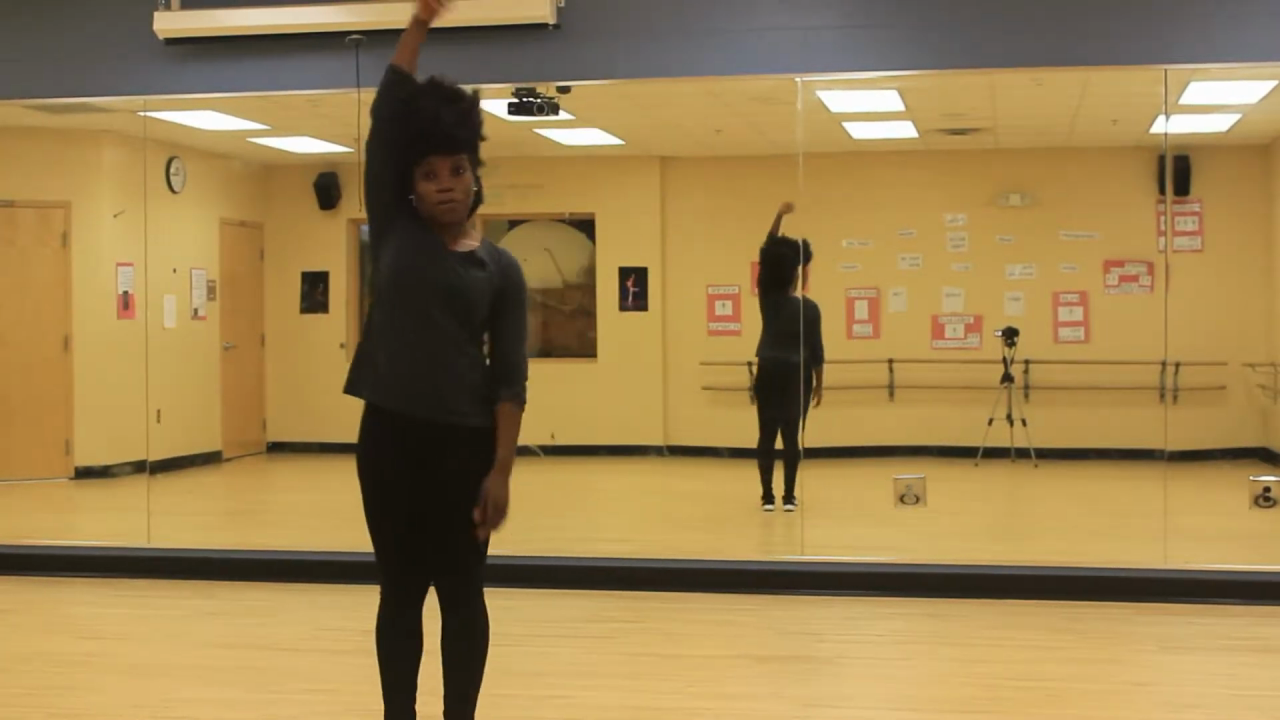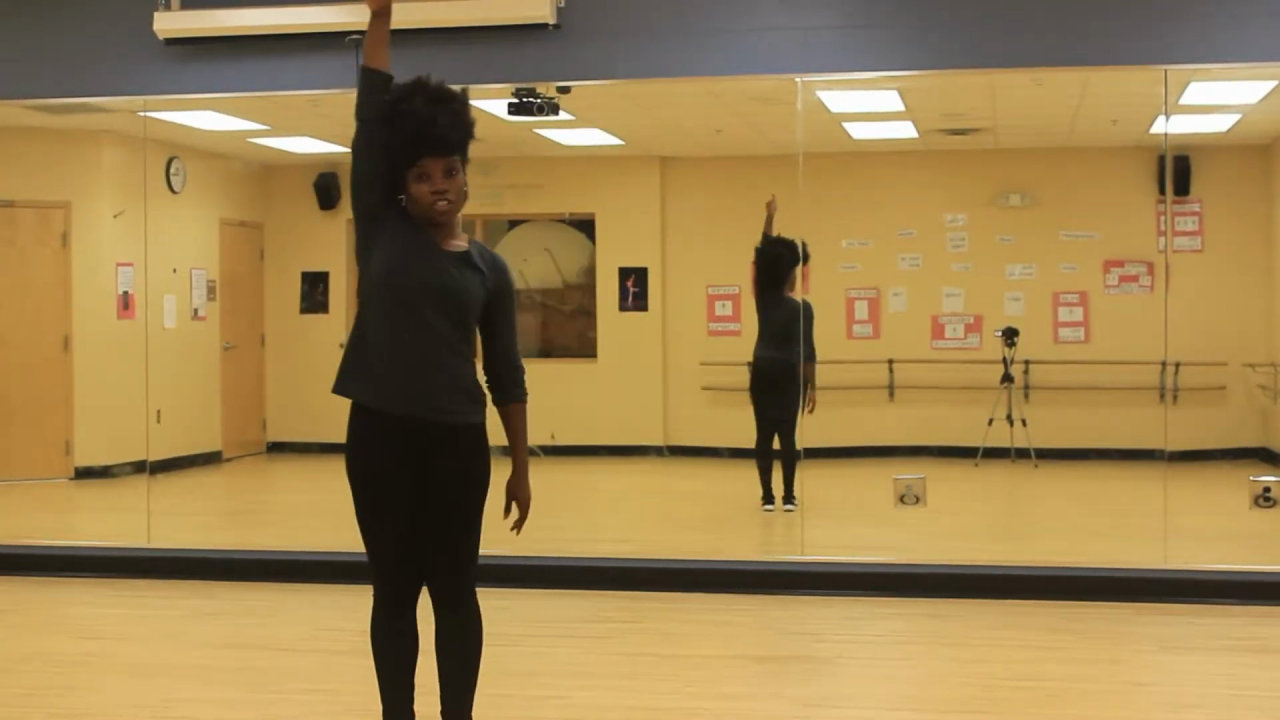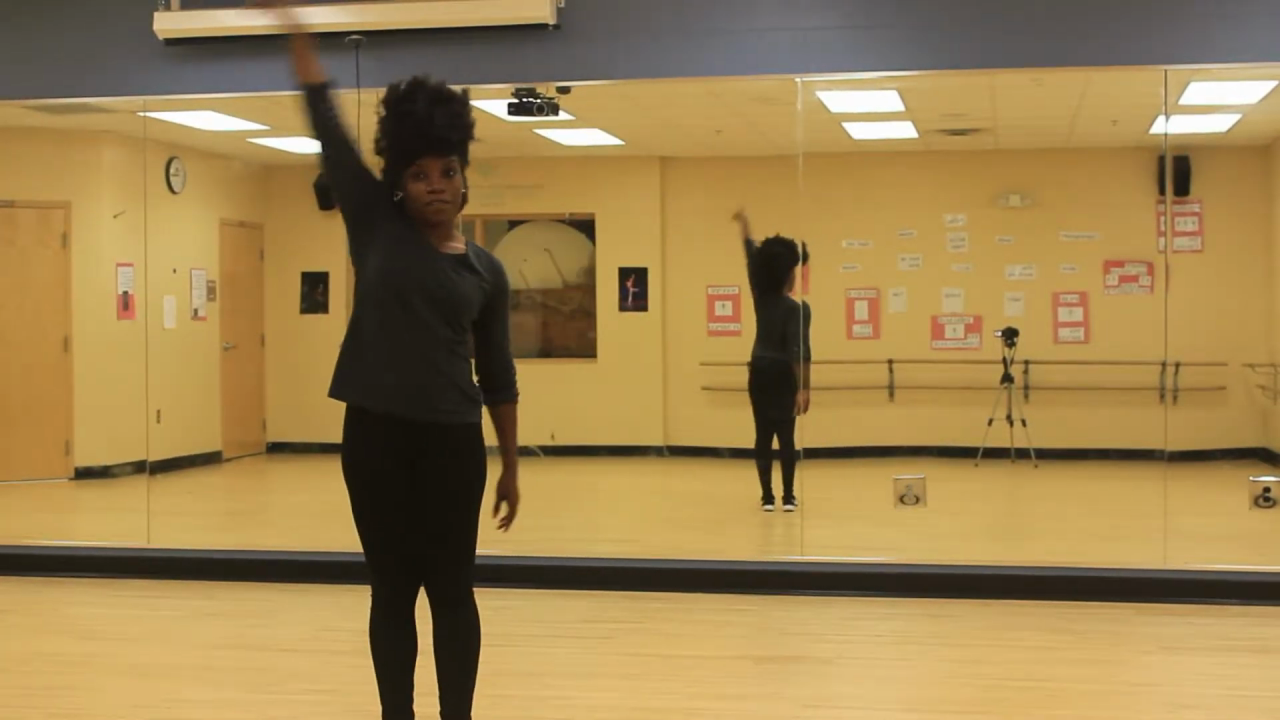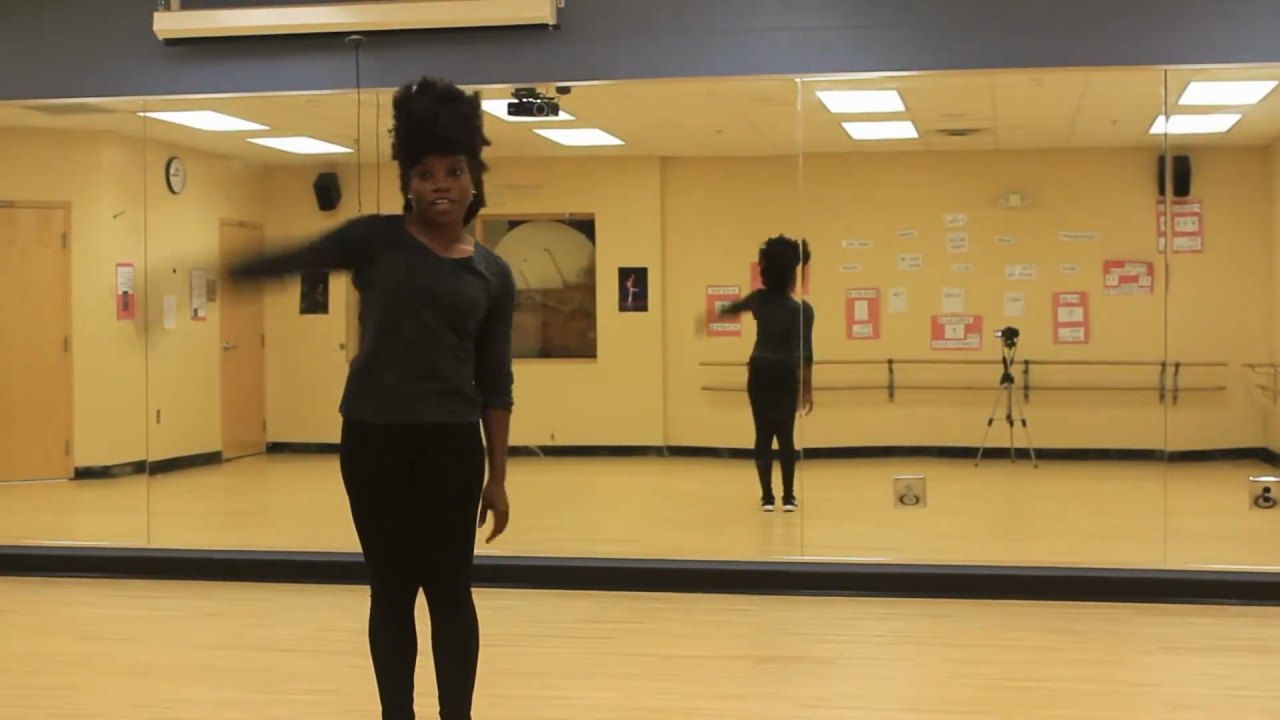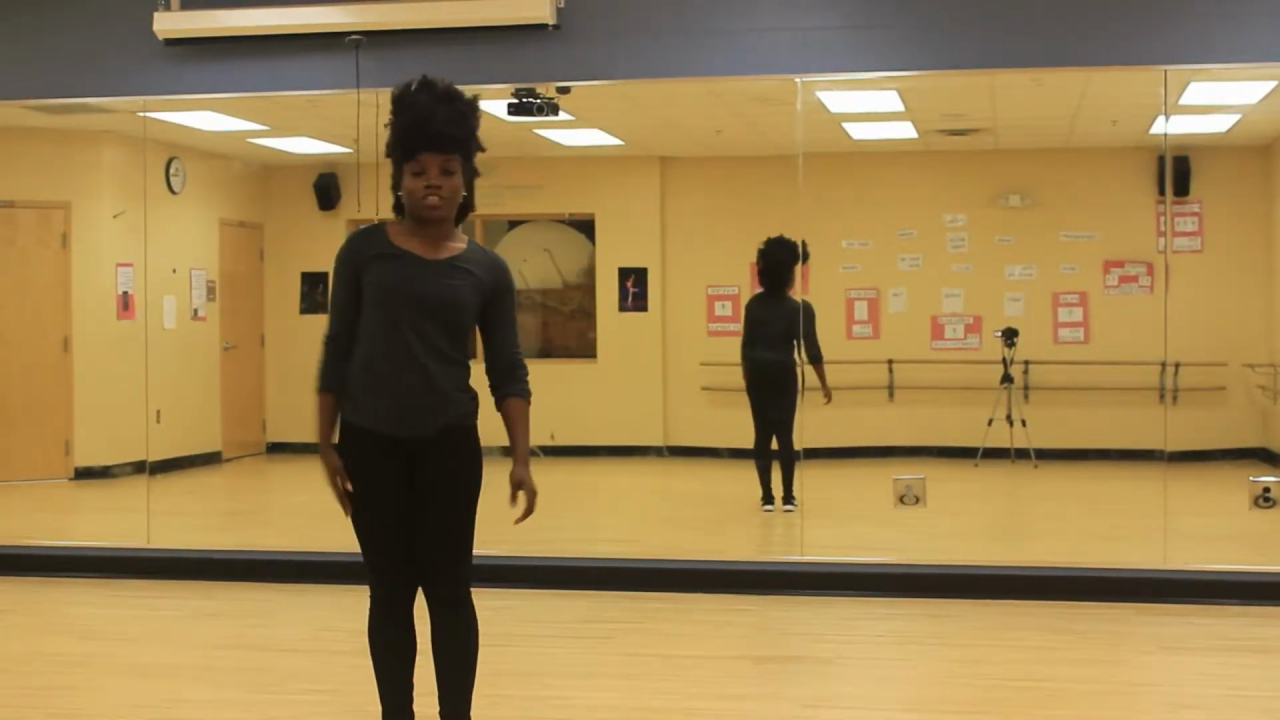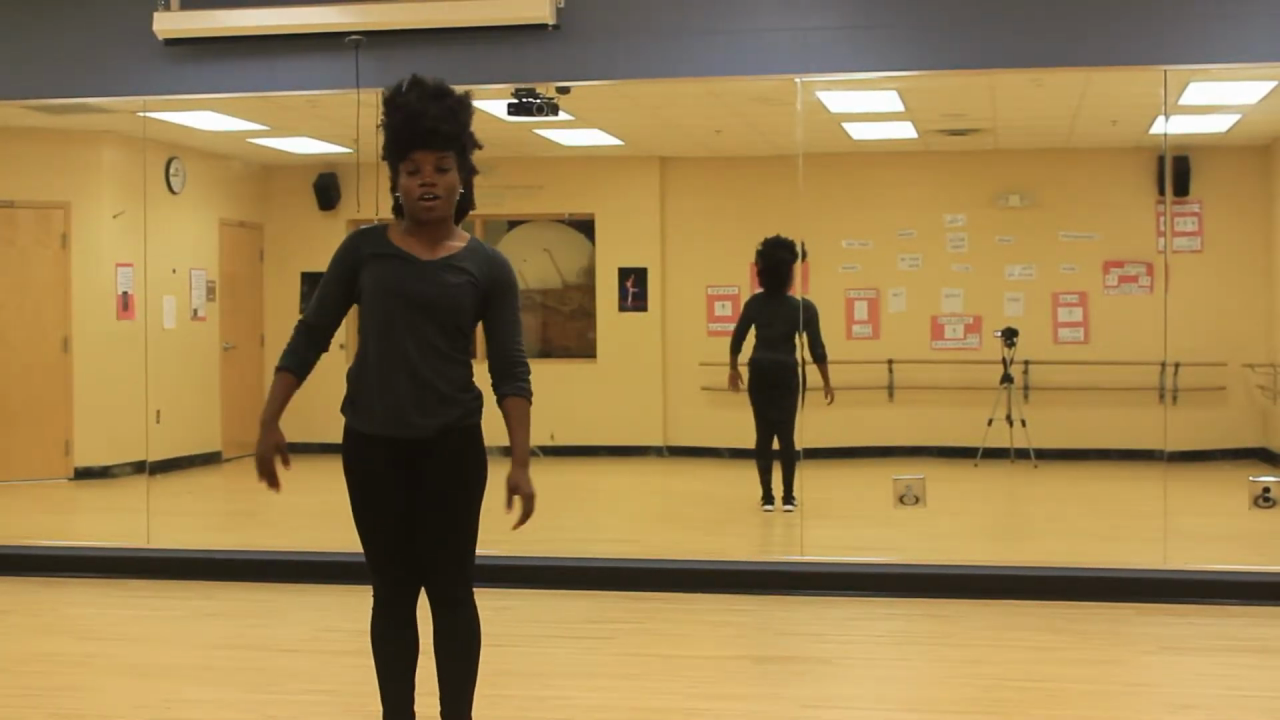
dt=0.2s
person 1, frame 1
left shoulder: (500, 269)
right shoulder: (391, 225)
left elbow: (511, 378)
right elbow: (384, 117)
left wrist: (501, 473)
left hip: (461, 438)
right hip: (389, 434)
left knee: (459, 589)
right knee: (399, 587)
person 1, frame 2
left shoulder: (489, 269)
right shoulder: (379, 228)
left elbow: (507, 375)
right elbow: (371, 117)
left wrist: (521, 466)
left hip: (457, 440)
right hip: (379, 434)
left knee: (453, 589)
right knee: (394, 589)
person 1, frame 3
left shoulder: (484, 270)
right shoulder: (374, 226)
left elbow: (498, 374)
right elbow: (331, 131)
left wrist: (509, 465)
left hip: (453, 441)
right hip: (376, 434)
left knee: (451, 587)
right knee: (392, 588)
person 1, frame 4
left shoulder: (491, 272)
right shoulder: (375, 239)
left elbow: (495, 382)
right elbow: (287, 260)
left wrist: (497, 474)
left hip: (449, 444)
right hip: (373, 439)
left knee: (448, 589)
right knee: (390, 590)
person 1, frame 5
left shoulder: (485, 269)
right shoulder: (365, 249)
left elbow: (507, 369)
right elbow: (337, 350)
left wrist: (522, 458)
right wrist: (326, 443)
left hip: (447, 443)
right hip: (371, 442)
left knee: (449, 590)
right knee: (389, 590)
person 1, frame 6
left shoulder: (487, 267)
right shoulder: (364, 250)
left elbow: (510, 369)
right elbow: (312, 335)
left wrist: (521, 461)
right wrist: (270, 421)
left hip: (451, 445)
right hip: (373, 443)
left knee: (451, 588)
right knee: (391, 590)
person 2, frame 1
left shoulder: (766, 296)
right shoulder: (808, 307)
left elbow: (766, 251)
right elbow: (815, 350)
left wrist: (780, 216)
right wrist: (819, 383)
left hip: (768, 372)
right hip: (796, 374)
left knee: (767, 435)
right knee: (790, 435)
left ankle: (768, 496)
right ankle: (789, 496)
person 2, frame 2
left shoulder: (762, 297)
right shoulder: (801, 308)
left elbow: (763, 251)
right elbow: (806, 352)
left wrist: (770, 216)
right wrist: (811, 387)
left hip: (762, 373)
right hip: (788, 375)
left knee: (764, 435)
right knee: (787, 435)
left ankle: (768, 496)
right ankle: (788, 496)
person 2, frame 3
left shoulder: (760, 297)
right shoulder: (797, 308)
left elbow: (753, 260)
right elbow: (801, 352)
left wrist: (744, 227)
right wrist: (804, 388)
left hip: (760, 373)
right hip: (784, 375)
left knee: (763, 435)
right knee: (786, 436)
left ankle: (767, 496)
right ankle: (788, 496)
person 2, frame 4
left shoulder: (760, 299)
right shoulder: (801, 309)
left elbow: (735, 307)
right elbow: (803, 353)
right wrist: (807, 389)
left hip: (759, 372)
right hip: (784, 375)
left knee: (763, 435)
right knee: (785, 435)
left ankle: (767, 497)
right ankle: (788, 497)
person 2, frame 5
left shoulder: (756, 303)
right shoulder: (800, 308)
left elbow: (748, 343)
right elbow: (811, 350)
left wrist: (747, 373)
right wrist: (824, 385)
left hip: (758, 373)
right hip: (783, 374)
left knee: (762, 434)
right knee: (784, 434)
left ankle: (767, 496)
right ankle: (788, 497)
person 2, frame 6
left shoulder: (754, 303)
right shoulder: (803, 307)
left elbow: (737, 339)
right elbow: (816, 348)
left wrist: (733, 369)
right wrist: (826, 383)
left hip: (759, 372)
right hip: (786, 374)
left knee: (763, 434)
right knee: (786, 434)
left ankle: (767, 496)
right ankle: (788, 497)
